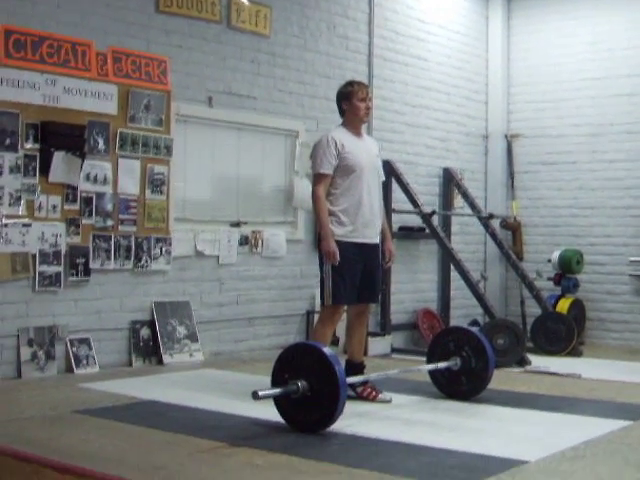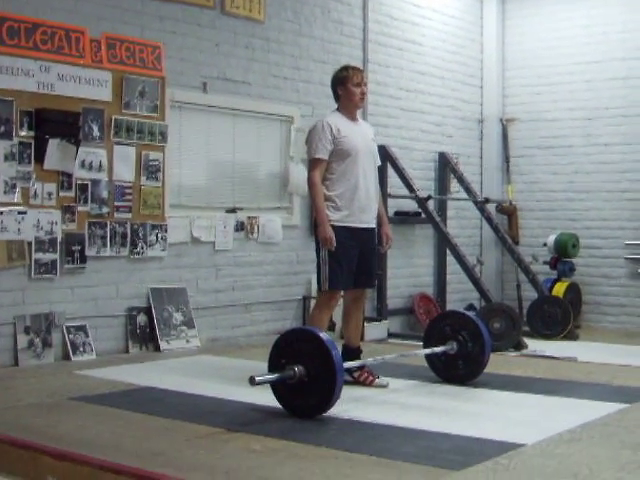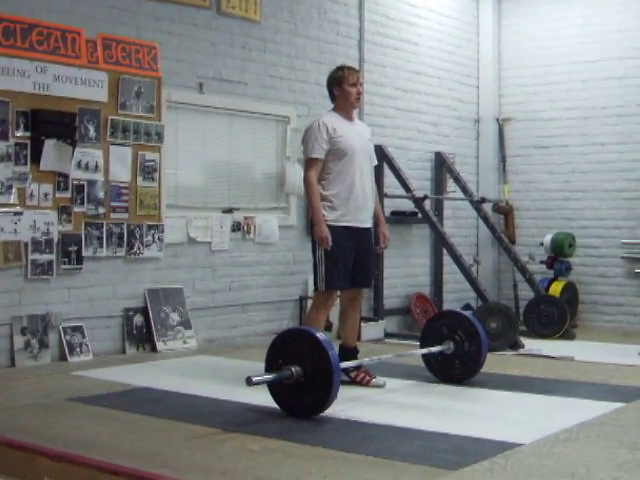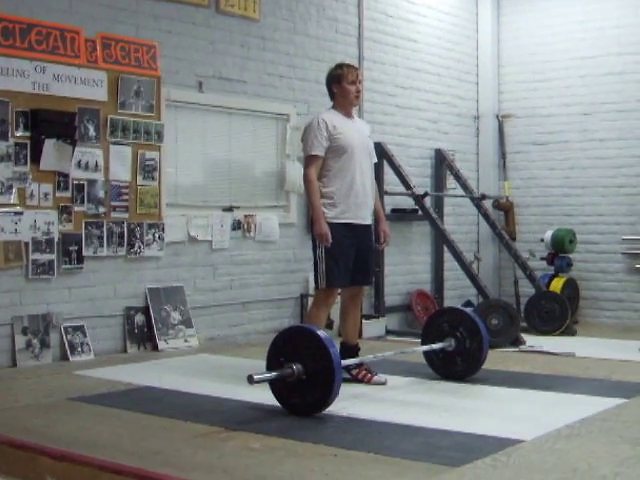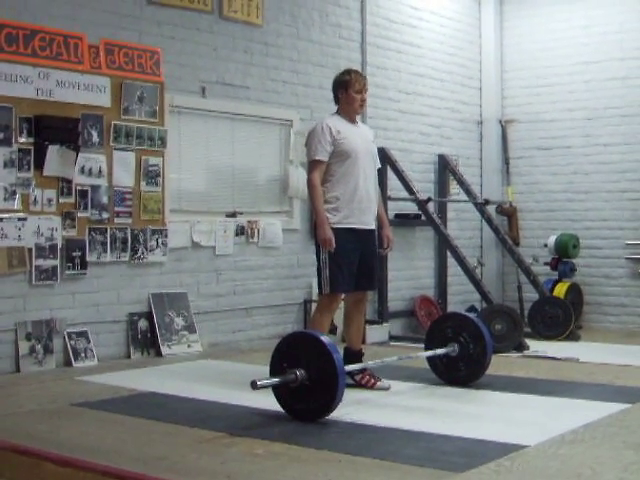
dt=0.2s
person 1, frame 1
left shoulder: (372, 145)
right shoulder: (332, 140)
right elbow: (319, 191)
left wrist: (386, 237)
right wrist: (327, 236)
left hip: (369, 241)
right hip: (342, 240)
left knee: (361, 308)
right knee: (333, 308)
left ankle: (355, 377)
person 1, frame 2
left shoulder: (367, 130)
right shoulder: (327, 126)
right elbow: (315, 177)
left wrist: (383, 221)
right wrist: (323, 222)
left hip: (366, 225)
right hip: (338, 226)
left knee: (357, 293)
right knee: (330, 294)
left ankle: (351, 362)
person 1, frame 3
left shoulder: (364, 130)
right shoulder: (323, 125)
right elbow: (311, 176)
left wrist: (380, 221)
right wrist: (319, 222)
left hip: (362, 225)
right hip: (334, 225)
left knee: (354, 293)
right knee: (327, 294)
left ankle: (348, 362)
person 1, frame 4
left shoulder: (363, 127)
right shoulder: (322, 122)
right elbow: (310, 173)
left wrist: (381, 218)
right wrist: (319, 219)
left hip: (362, 222)
right hip: (334, 223)
left knee: (355, 291)
right knee: (327, 292)
left ankle: (350, 359)
person 1, frame 5
left shoulder: (366, 132)
right shoulder: (326, 128)
right elbow: (314, 178)
left wrist: (384, 224)
right wrist: (322, 224)
left hip: (365, 227)
right hip: (338, 228)
left knee: (359, 297)
right knee: (330, 298)
left ankle: (354, 365)
